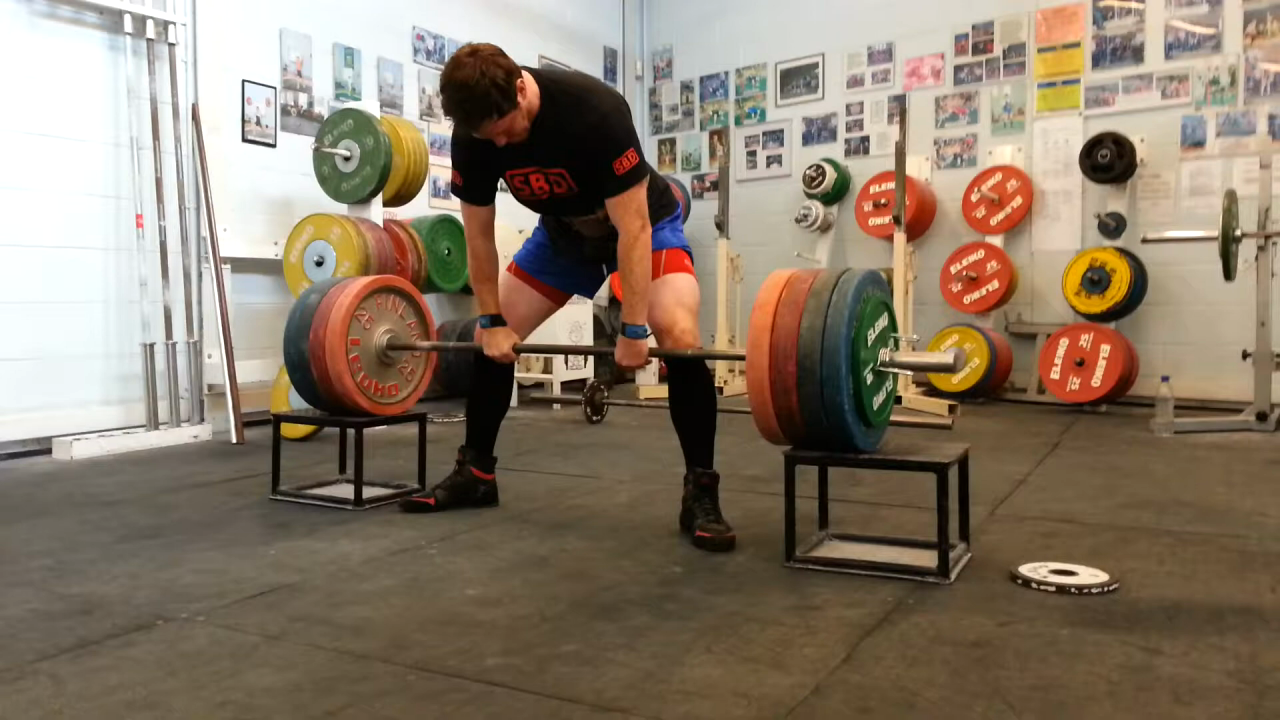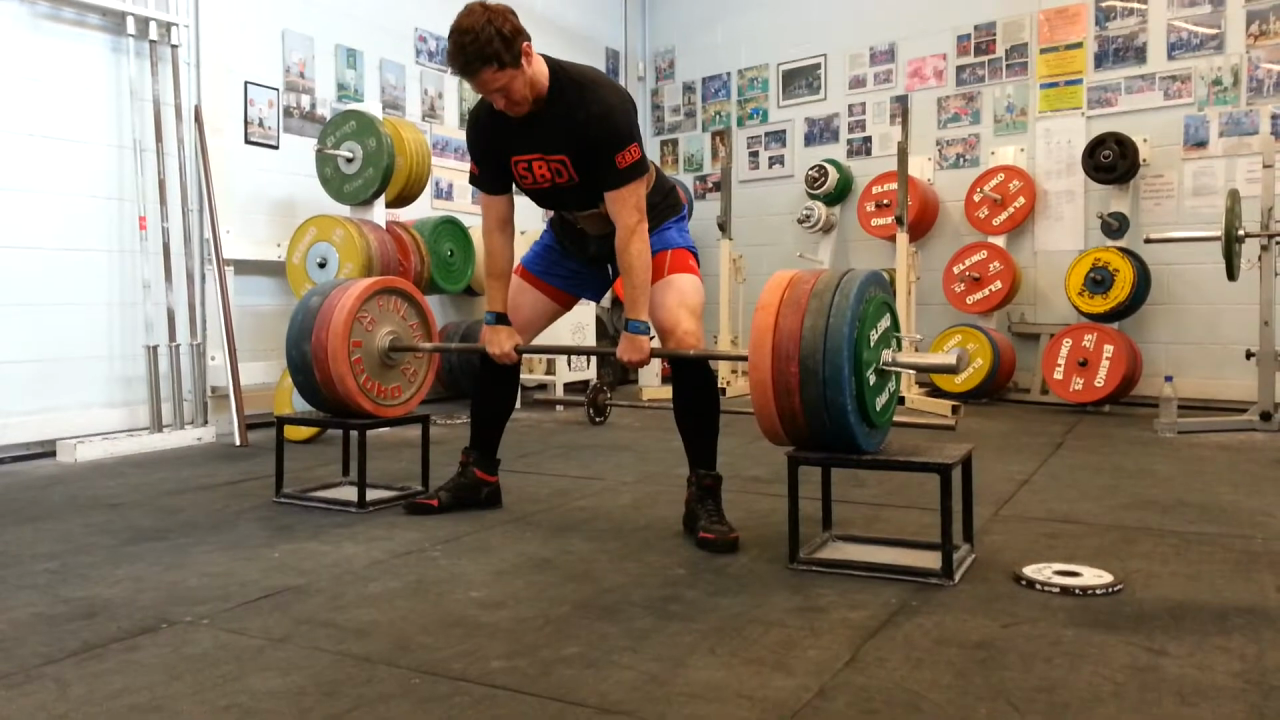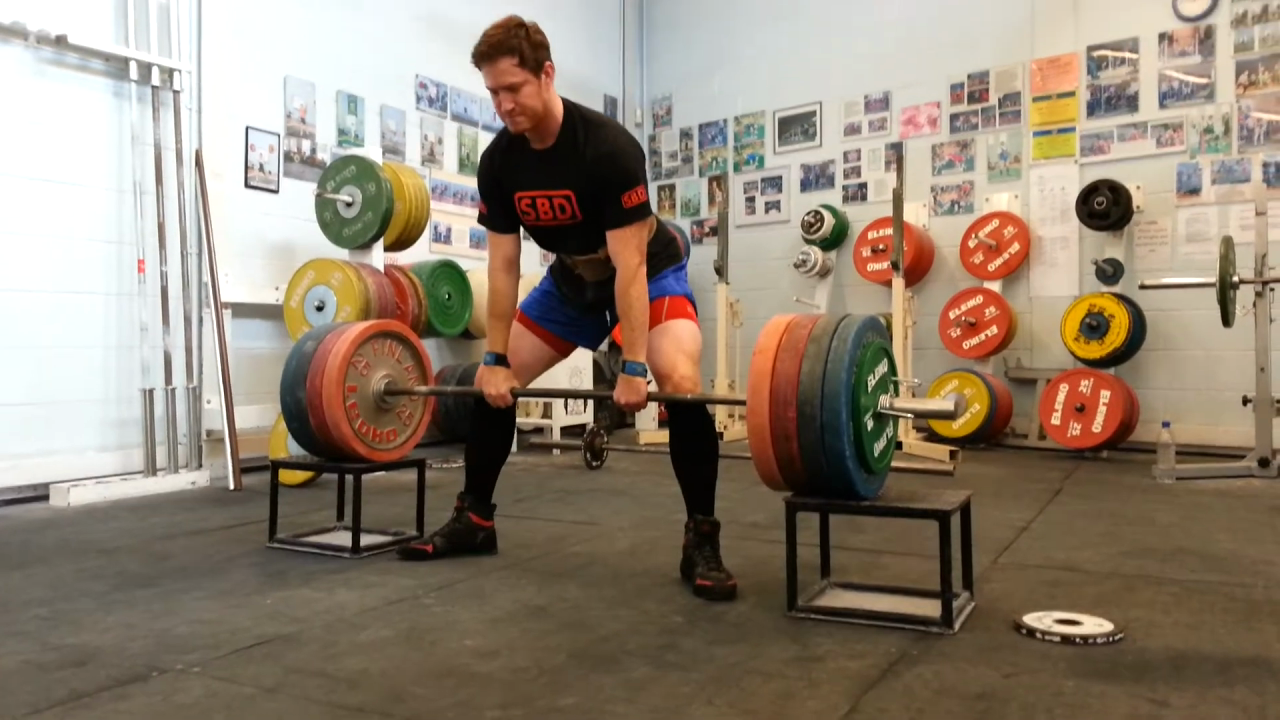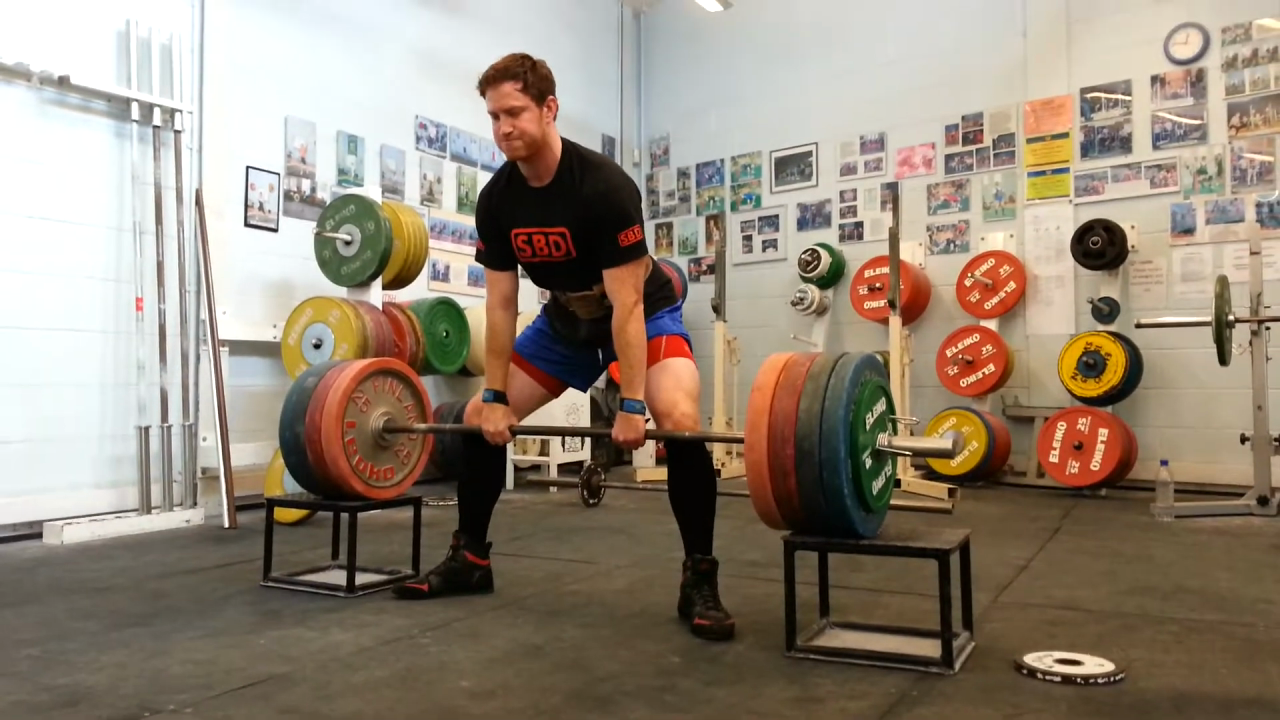
dt=0.7s
person 1, frame 1
left shoulder: (594, 110)
right shoulder: (472, 136)
left elbow: (632, 228)
right elbow: (479, 234)
left wrist: (633, 331)
right wrist: (490, 320)
left hip: (642, 223)
right hip: (563, 229)
left knee: (679, 336)
right knee: (494, 337)
left ankle: (701, 493)
right ankle: (475, 472)
person 1, frame 2
left shoulder: (599, 102)
right shoulder: (486, 124)
left elbow: (630, 223)
right elbow: (497, 224)
left wrist: (636, 325)
right wrist: (497, 317)
left hip: (650, 224)
right hip: (571, 231)
left knee: (683, 337)
right knee: (497, 339)
left ankle: (704, 494)
right ankle: (479, 474)
person 1, frame 3
left shoulder: (608, 148)
right shoulder: (498, 161)
left elbow: (630, 265)
right elbow: (502, 265)
left wrist: (633, 368)
right wrist: (496, 359)
left hip: (649, 273)
right hip: (570, 279)
left knee: (679, 382)
right knee: (491, 383)
left ankle: (701, 541)
right ankle: (475, 519)
person 1, frame 4
left shoulder: (604, 186)
right shoulder: (496, 199)
left elbow: (626, 304)
right elbow: (500, 303)
left wrist: (630, 406)
right wrist: (495, 395)
left hip: (644, 314)
right hip: (565, 319)
left knee: (678, 419)
right knee: (479, 418)
left ankle: (699, 580)
right ankle: (470, 558)
